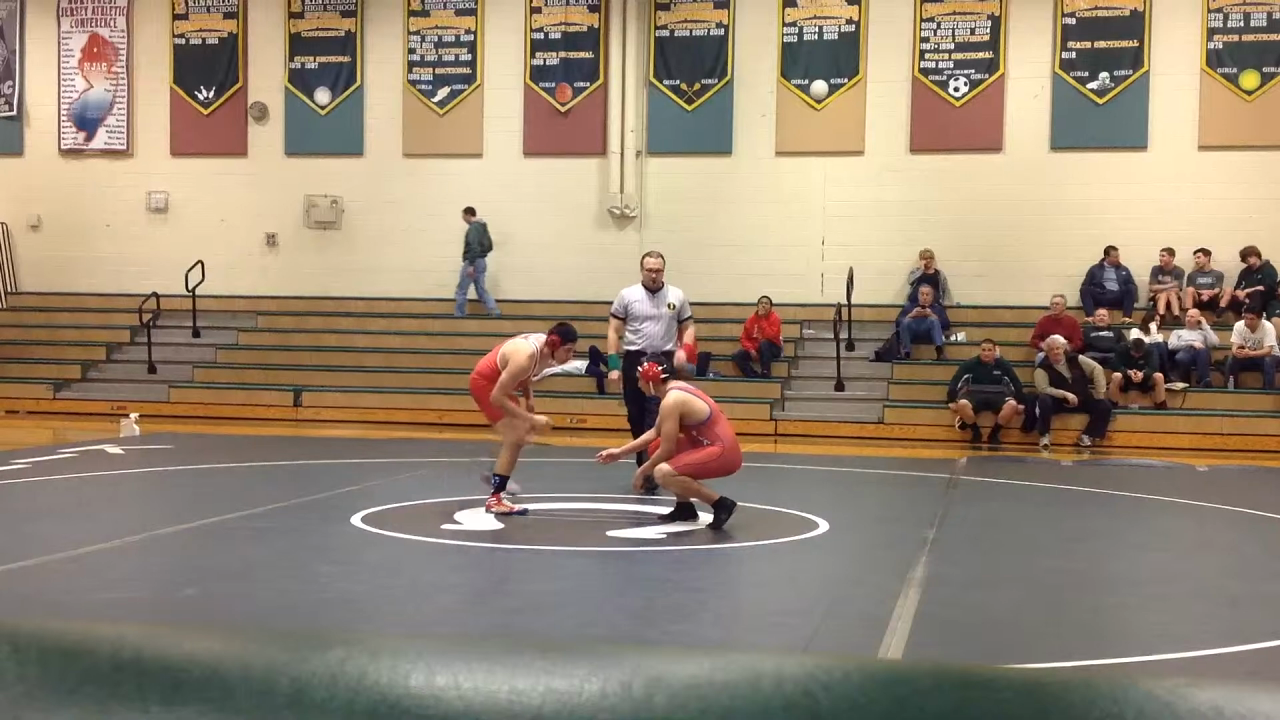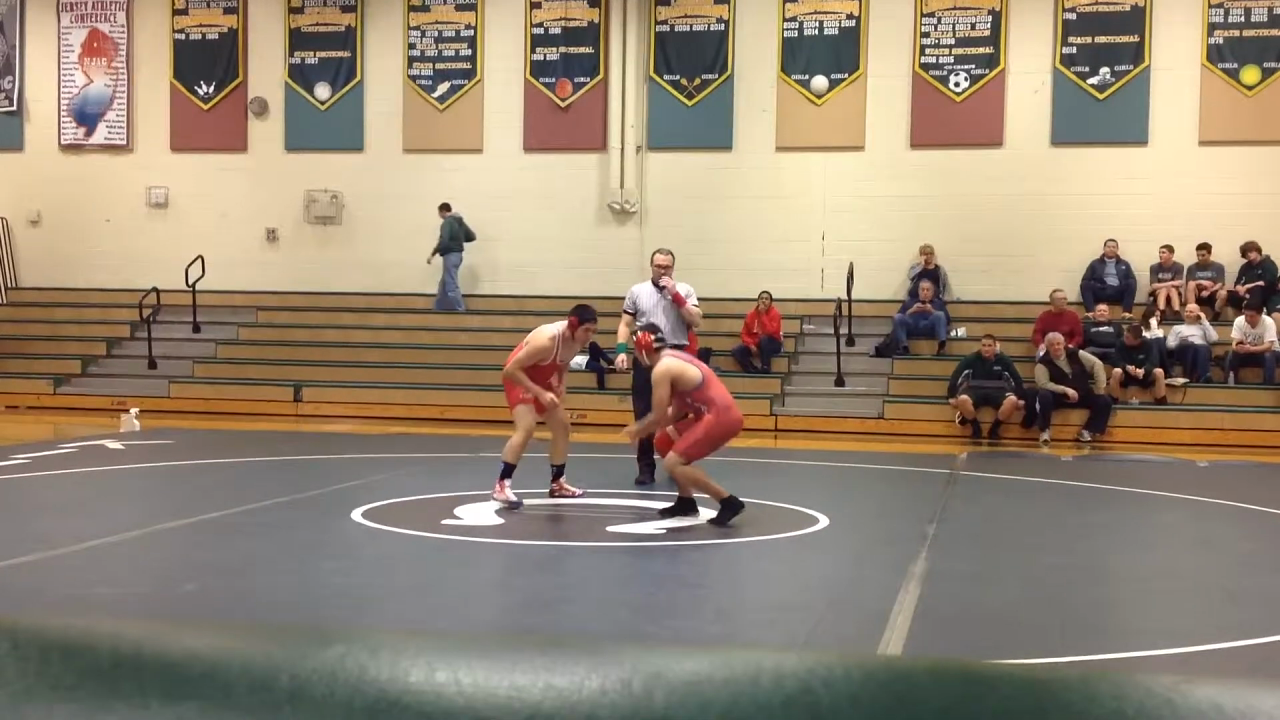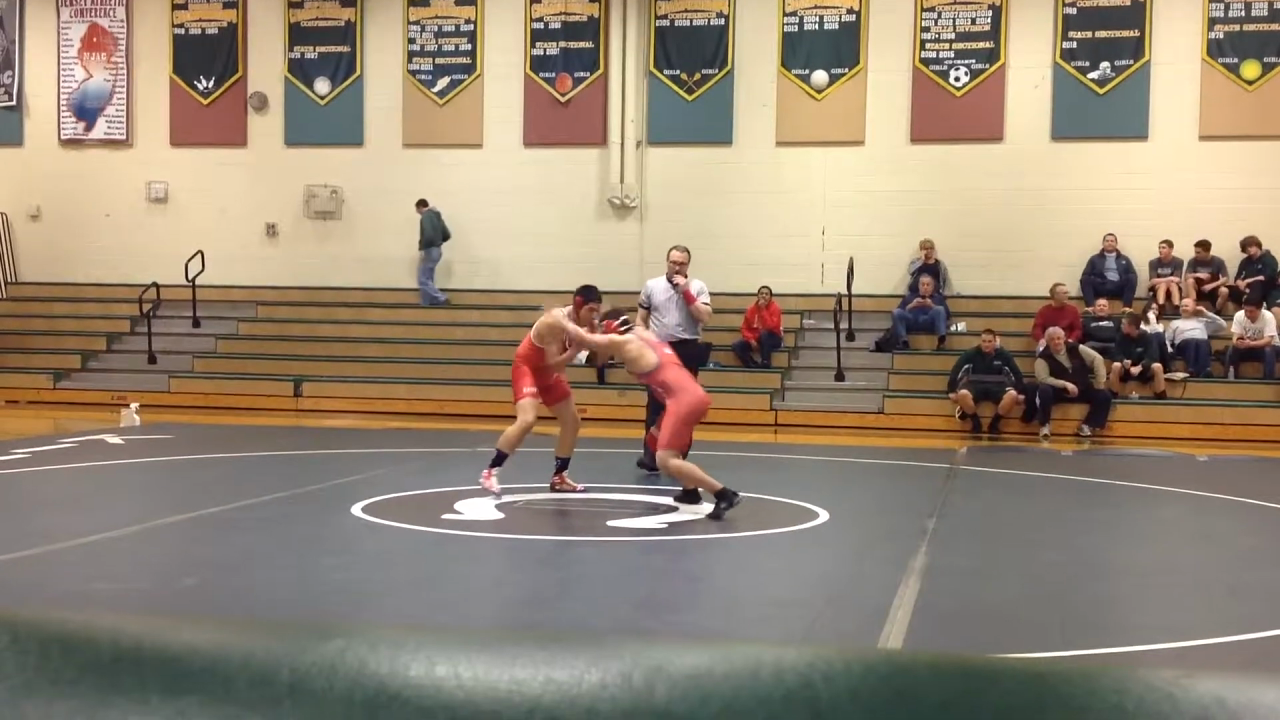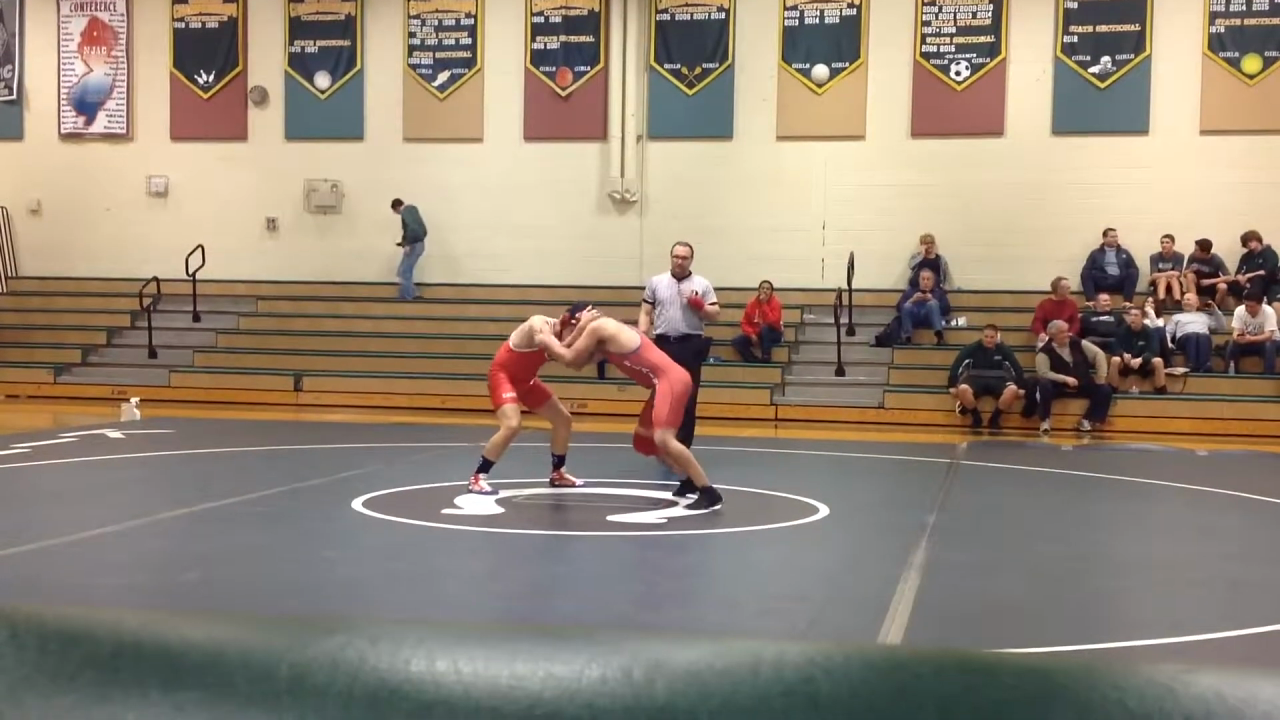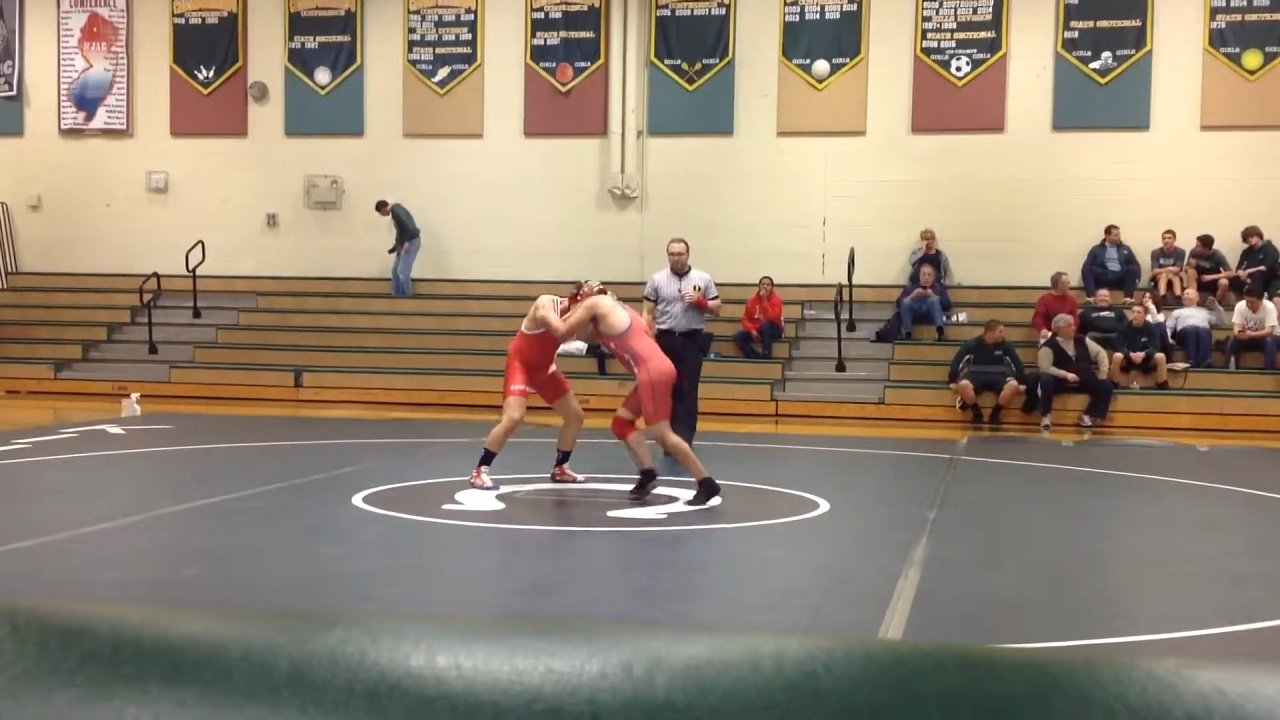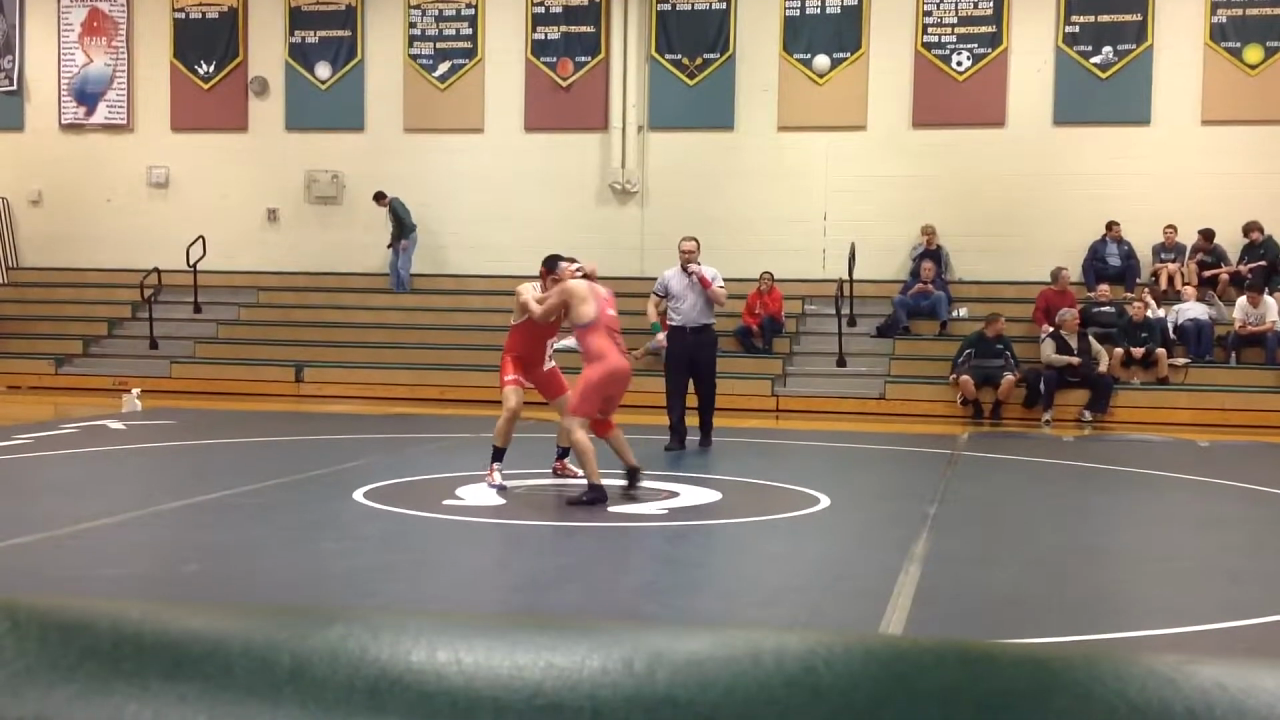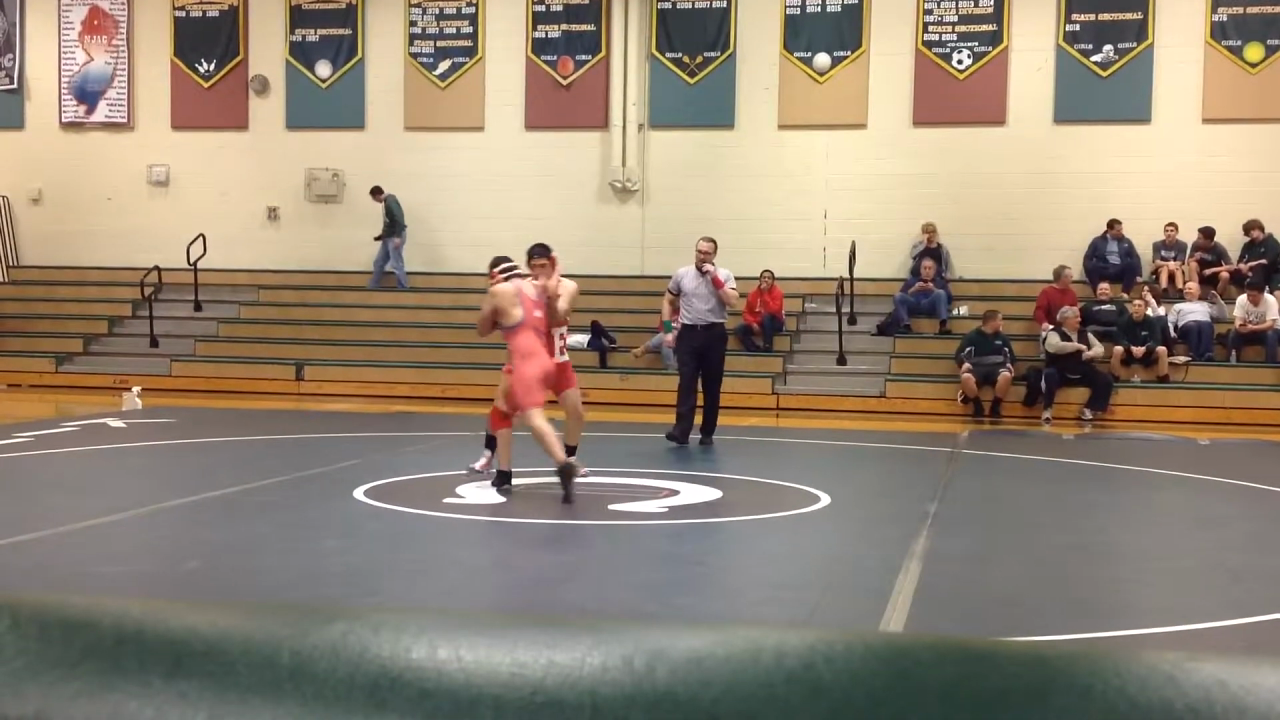
dt=0.4s
person 1, frame 1
left shoulder: (677, 296)
right shoulder: (626, 295)
left elbow: (689, 328)
right elbow: (614, 332)
left wrist: (685, 350)
right wrist: (613, 365)
right hip: (634, 361)
left knee: (657, 419)
right knee: (637, 420)
person 1, frame 2
left shoulder: (684, 290)
right shoulder: (637, 291)
left elbow: (696, 321)
right elbow: (625, 324)
left wrist: (676, 295)
right wrist: (621, 350)
right knee: (644, 414)
right ankle: (646, 469)
person 1, frame 3
left shoulder: (697, 287)
right shoulder: (651, 286)
left elbow: (705, 318)
right elbow: (641, 320)
left wrist: (686, 292)
left hip: (687, 350)
right knee: (655, 402)
right ankle: (651, 454)
person 1, frame 4
left shoulder: (702, 285)
right shoulder: (656, 282)
left elbow: (715, 315)
right elbow: (646, 314)
left wrist: (696, 301)
left hip: (691, 346)
right hip: (663, 345)
left knee: (686, 399)
left ankle: (683, 449)
person 1, frame 5
left shoulder: (703, 278)
right shoulder: (657, 279)
left elbow: (717, 308)
right elbow: (647, 313)
left wrist: (698, 300)
left hip: (693, 339)
right hip: (666, 339)
left knee: (688, 389)
right knee: (670, 390)
left ankle: (684, 440)
right ankle: (675, 437)
person 1, frame 6
left shoulder: (711, 274)
right shoulder: (667, 276)
left elbow: (721, 300)
right elbow: (652, 305)
left wrist: (702, 278)
right wrist: (658, 331)
left hip: (704, 335)
right hip: (677, 336)
left knee: (706, 388)
right knee: (675, 388)
left ankle: (706, 433)
right ankle: (677, 437)
person 1, frame 7
left shoulder: (724, 275)
right shoulder: (681, 274)
left elbow: (732, 301)
right elbow: (668, 303)
left wrist: (715, 278)
right wrist: (668, 329)
left hip: (714, 334)
right hip: (688, 333)
left knee: (712, 386)
right knee: (687, 382)
left ankle: (707, 432)
right ankle: (681, 430)
person 2, frame 1
left shoulder: (671, 401)
right shoulder: (676, 391)
left elbow: (667, 449)
right elbow: (655, 433)
left wrist: (642, 471)
right wrist: (620, 452)
left hip: (723, 454)
right hip: (718, 446)
left knee: (662, 473)
right knee: (655, 449)
left ankle: (721, 504)
right ankle: (684, 507)
person 2, frame 2
left shoulder: (662, 369)
right shoulder: (675, 358)
left elbow: (659, 417)
right elbow: (679, 409)
left wrist: (638, 429)
right wrist: (645, 428)
left hip: (720, 417)
right hip: (718, 413)
left knee: (673, 463)
right knee: (665, 440)
left ankle: (729, 503)
right ankle: (686, 502)
person 2, frame 3
left shoulder: (621, 342)
right shoulder: (643, 334)
left elbow: (582, 339)
left wrist: (563, 323)
left hip: (685, 400)
right hip: (694, 396)
left knee: (665, 460)
right knee: (654, 441)
left ankle: (724, 495)
right ankle: (691, 491)
person 2, frame 4
left shoulder: (598, 327)
right shoulder: (605, 331)
left elbow: (570, 359)
right elbow: (578, 362)
left wrist: (547, 341)
left hip: (671, 380)
right hip: (666, 381)
left knee: (663, 440)
right knee: (643, 441)
left ankle: (709, 493)
right ankle: (689, 480)
person 2, frame 5
left shoulder: (596, 303)
right shoulder: (616, 307)
left elbow: (563, 331)
left wrist: (548, 316)
left hip: (654, 371)
right hip: (660, 369)
left knee: (661, 433)
right knee: (622, 422)
left ankle: (706, 483)
right ankle: (647, 473)
person 2, frame 6
left shoulder: (571, 287)
right shoulder: (604, 291)
left elbow: (540, 316)
left wrist: (528, 301)
left hip: (600, 367)
right hip: (622, 367)
left knee: (573, 425)
right knee: (601, 422)
left ankle: (596, 488)
right ankle: (632, 468)
person 2, frame 7
left shoulder: (498, 291)
right shoulder: (539, 289)
left elbow: (482, 329)
left hip: (529, 365)
right hip: (546, 364)
left knee: (535, 420)
right knee: (502, 415)
left ankle: (565, 467)
person 3, frame 1
left shoulder: (546, 348)
right shoulder: (525, 356)
right elbow: (496, 398)
left wrist: (529, 398)
right wrist: (530, 419)
left hip: (498, 382)
right hip: (484, 383)
left knee: (520, 432)
right knee: (515, 438)
left ankle: (496, 475)
right ankle: (495, 499)
person 3, frame 2
left shoulder: (578, 338)
right shoulder: (547, 340)
right elbow: (511, 369)
left wrist: (560, 383)
right wrist: (540, 393)
left hip: (540, 380)
right hip: (517, 377)
left knee: (562, 427)
right knee: (526, 426)
left ankle: (557, 483)
right ankle: (502, 485)
person 3, frame 3
left shoulder: (582, 320)
right shoulder: (555, 321)
right elbow: (553, 362)
right wrist: (578, 347)
left hip: (549, 374)
right hip: (527, 368)
left knee: (572, 422)
right knee: (527, 420)
left ankle: (559, 477)
right ankle: (490, 472)
person 3, frame 4
left shoulder: (564, 334)
right shoulder: (539, 325)
right wrist: (582, 327)
left hip: (526, 379)
right hip: (503, 375)
left knee: (563, 419)
right knee: (512, 426)
left ankle: (558, 473)
right ankle: (478, 477)
person 3, frame 5
right shoulder: (546, 303)
left hip: (545, 368)
right hip: (520, 364)
left knee: (576, 416)
right knee: (513, 418)
left ankle: (560, 468)
right ankle: (480, 471)
person 3, frame 6
right shoulder: (526, 290)
left hip: (543, 362)
right hip: (515, 359)
right knee: (512, 409)
left ankle: (561, 462)
right ankle: (495, 468)
person 3, frame 7
left shoulder: (568, 287)
left elbow: (558, 320)
left wrist: (552, 292)
left hip: (556, 357)
left knee: (575, 411)
right knee: (503, 402)
left ankle: (570, 461)
right ankle: (488, 454)
